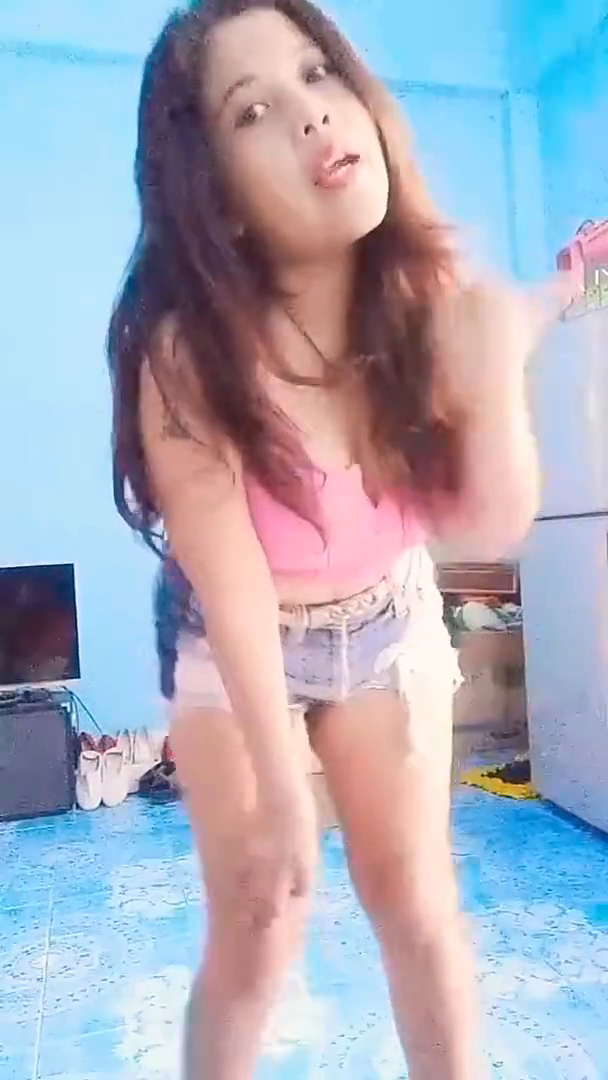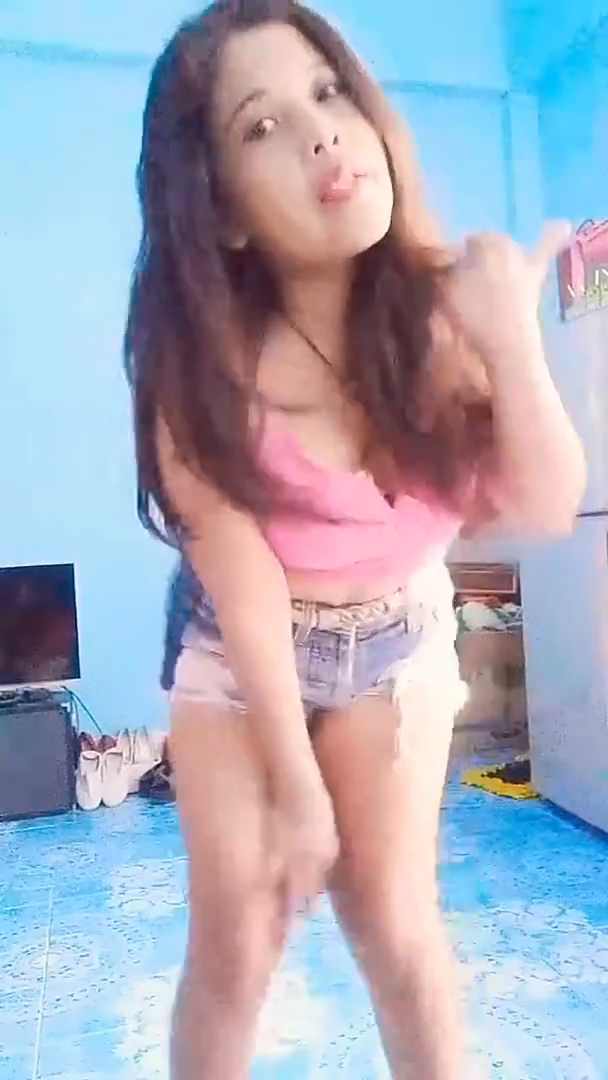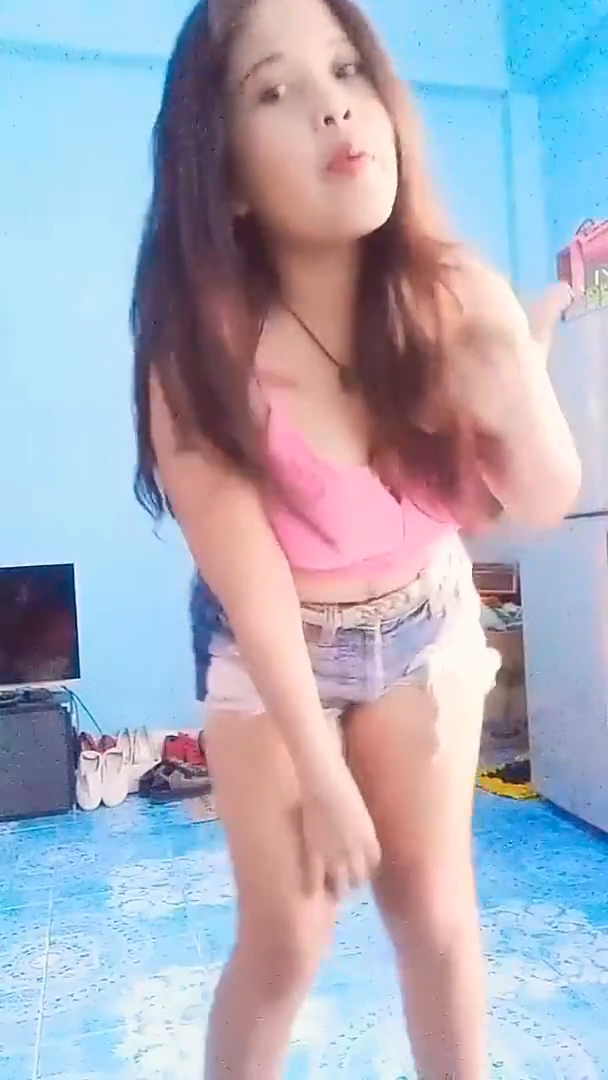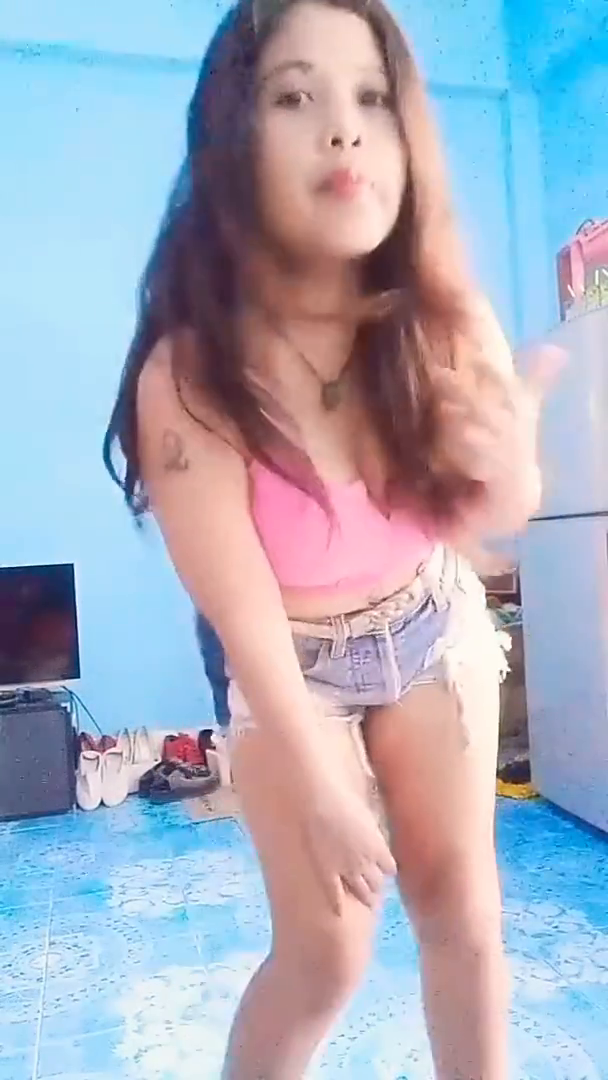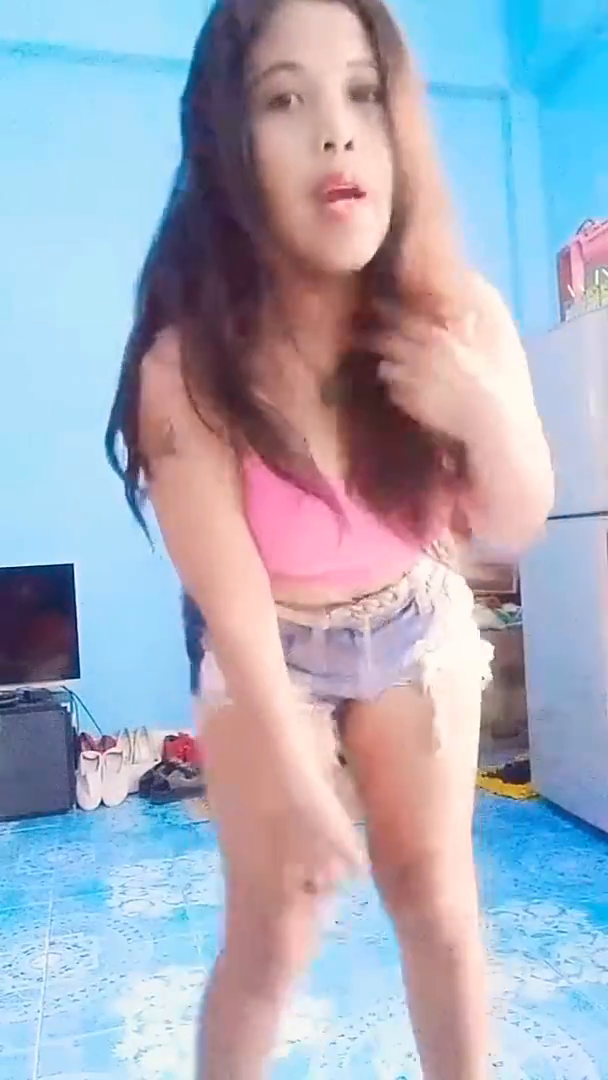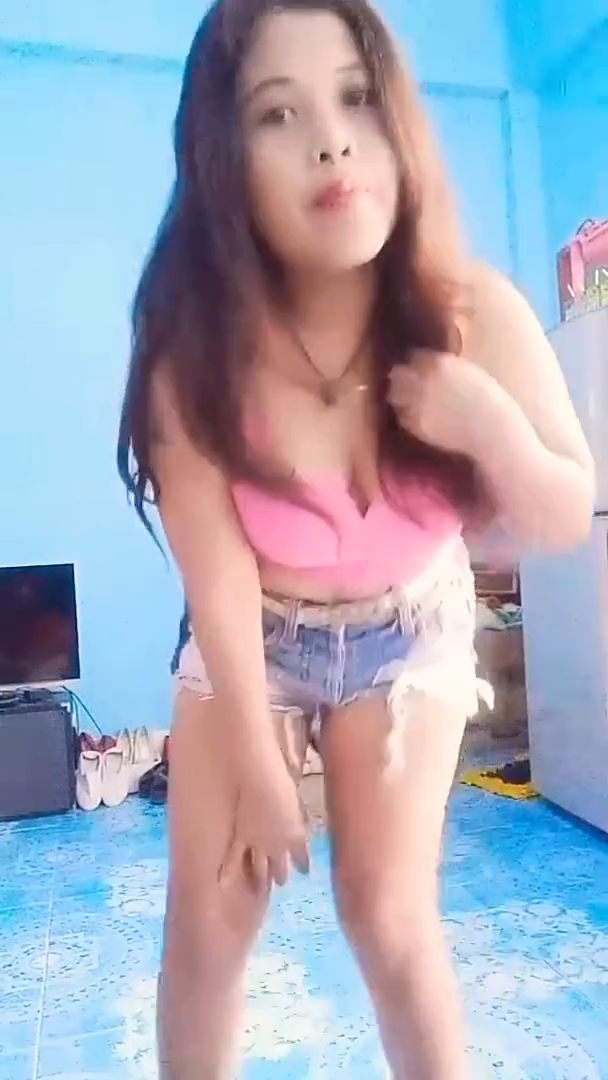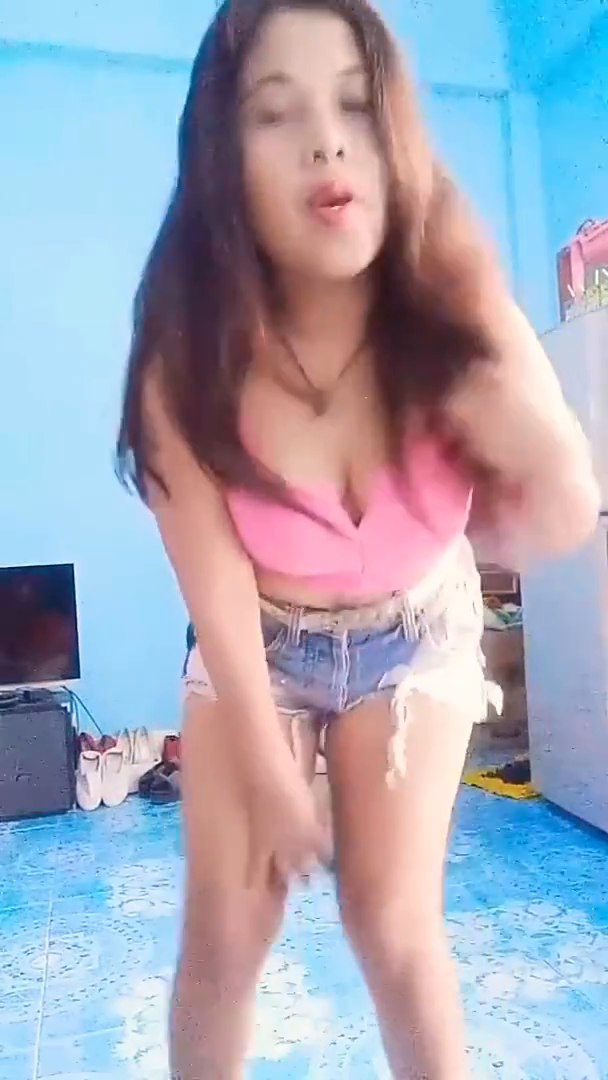
dt=0.2s
person 1, frame 1
left shoulder: (439, 302)
right shoulder: (192, 353)
left elbow: (490, 528)
right elbow: (233, 591)
left wrist: (497, 389)
right wrist: (281, 793)
left hip: (390, 628)
right hip: (232, 651)
left knee: (416, 902)
right knee: (254, 934)
person 1, frame 2
left shoulder: (445, 305)
right shoulder: (205, 364)
left elbow: (545, 510)
right elbow: (247, 595)
left wrist: (513, 344)
right wrist: (296, 786)
left hip: (399, 642)
right hip: (240, 652)
left knee: (394, 921)
right knee: (235, 942)
person 1, frame 3
left shoulder: (455, 298)
right shoulder: (204, 356)
left elbow: (542, 506)
right elbow: (255, 596)
left wrist: (521, 398)
right wrist: (321, 779)
left hip: (426, 630)
right hip: (271, 654)
left knee: (434, 908)
right knee: (285, 935)
person 1, frame 4
left shoulder: (447, 319)
right shoulder: (186, 377)
left elbow: (494, 519)
right elbow: (245, 614)
left wrist: (509, 462)
right wrist: (323, 799)
left hip: (434, 628)
right hip: (290, 665)
left knee: (463, 906)
right knee: (327, 951)
person 1, frame 5
left shoulder: (460, 314)
right shoulder: (188, 367)
left elbow: (513, 527)
right elbow: (232, 604)
left wrist: (493, 425)
right wrist: (296, 790)
left hip: (415, 628)
right hip: (272, 654)
left knee: (438, 903)
right knee: (272, 933)
person 1, frame 6
left shoulder: (478, 318)
right shoulder: (198, 366)
left elbow: (564, 522)
right elbow: (220, 587)
left wrist: (499, 434)
right wrist: (259, 771)
left hip: (409, 638)
right hip: (255, 644)
left knee: (389, 922)
right knee: (207, 922)
person 1, frame 7
left shoulder: (466, 322)
right shoulder: (191, 363)
right elbow: (218, 592)
right wrist: (268, 773)
left hip: (415, 642)
right hip: (257, 647)
left knee: (391, 924)
right knee: (225, 928)
